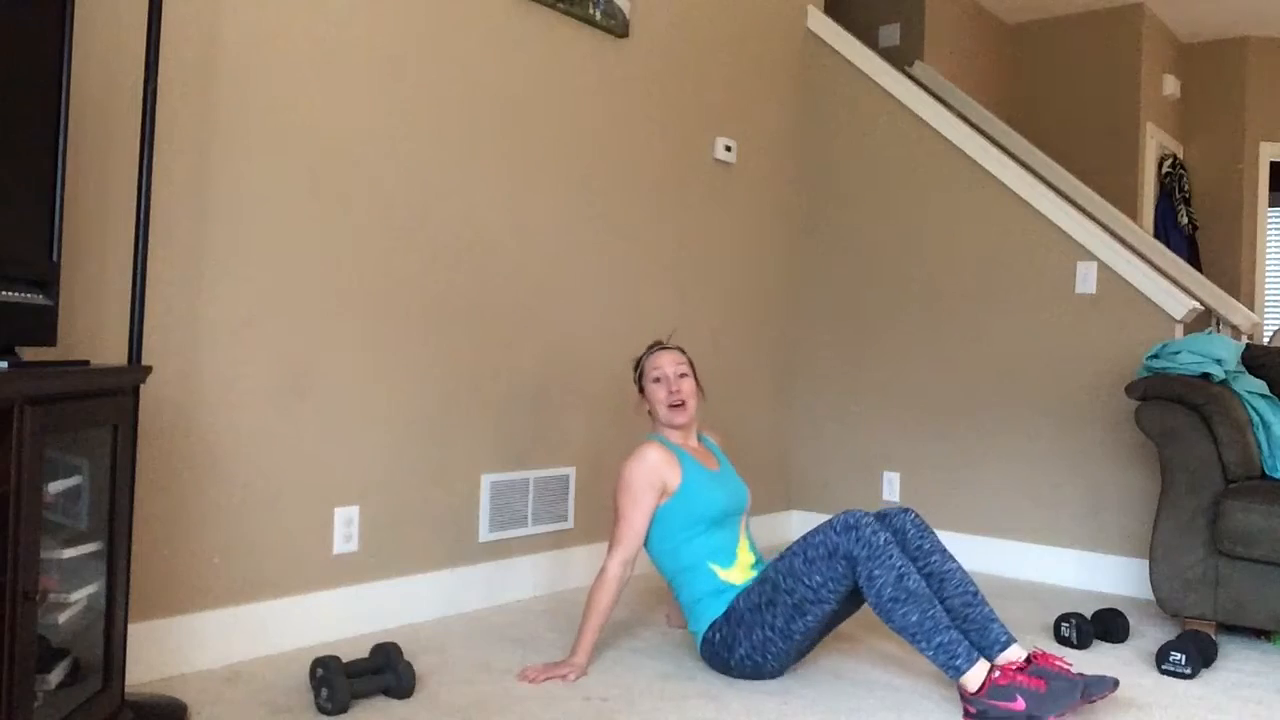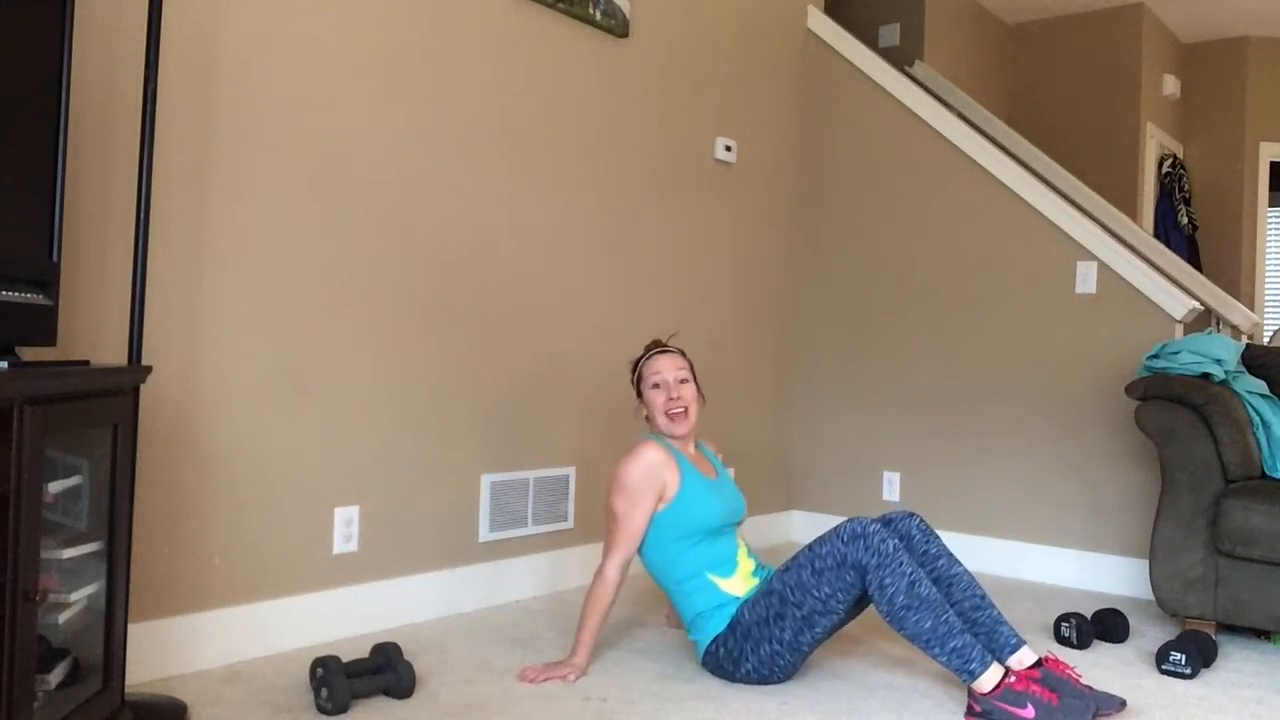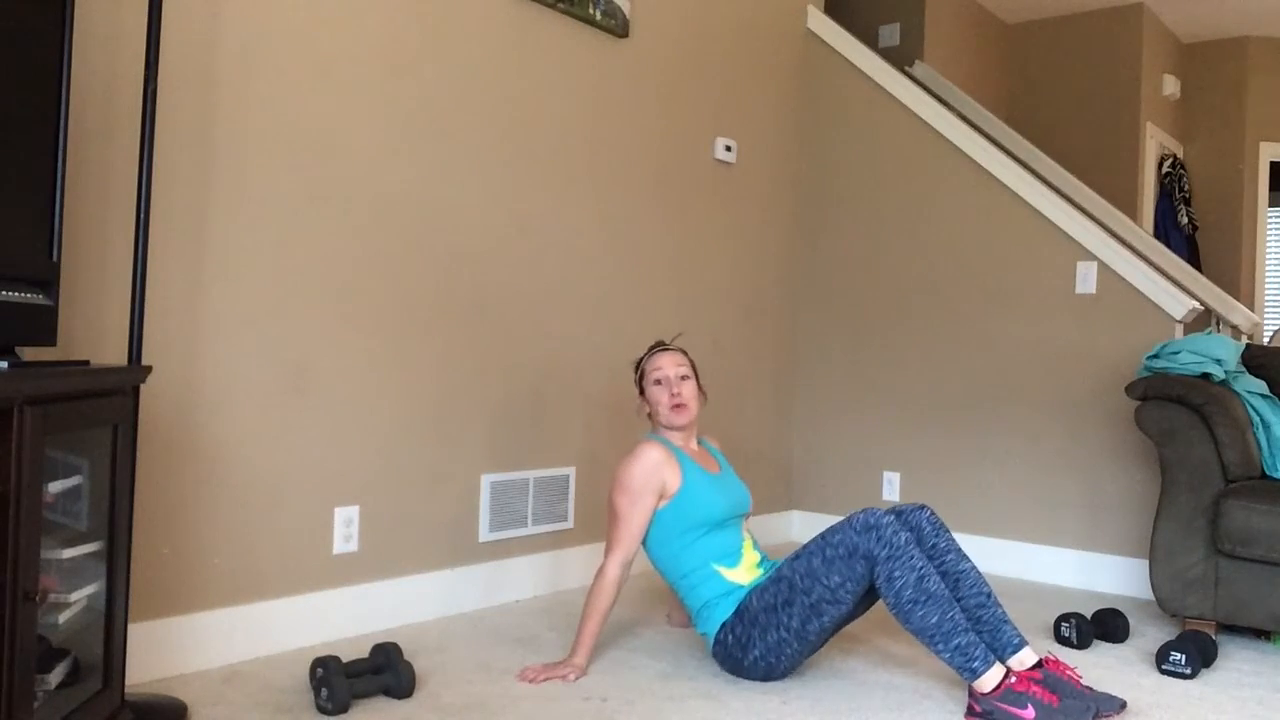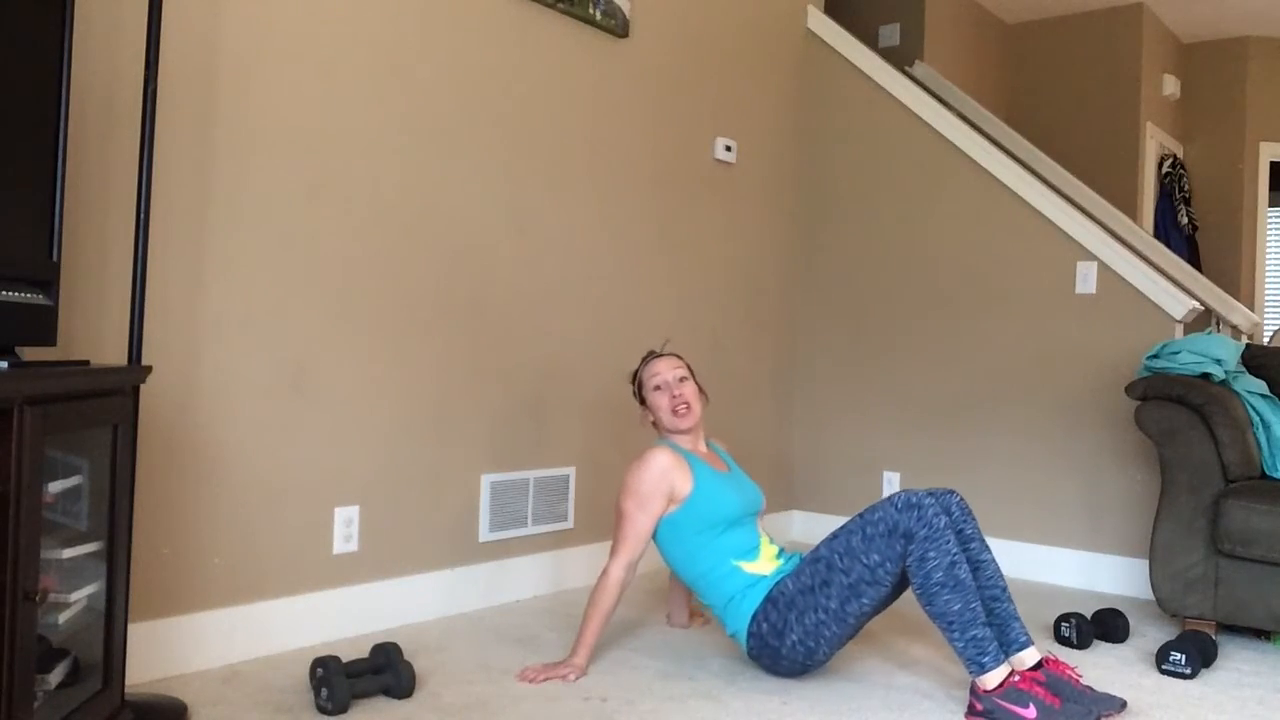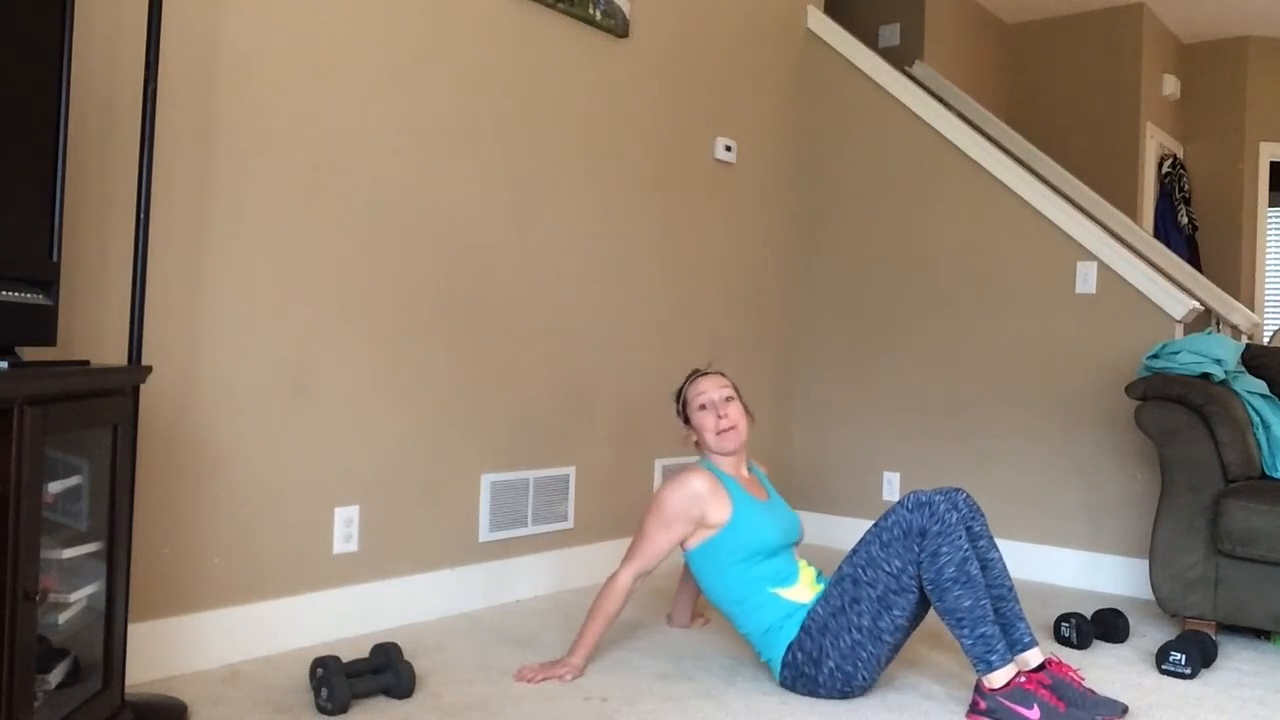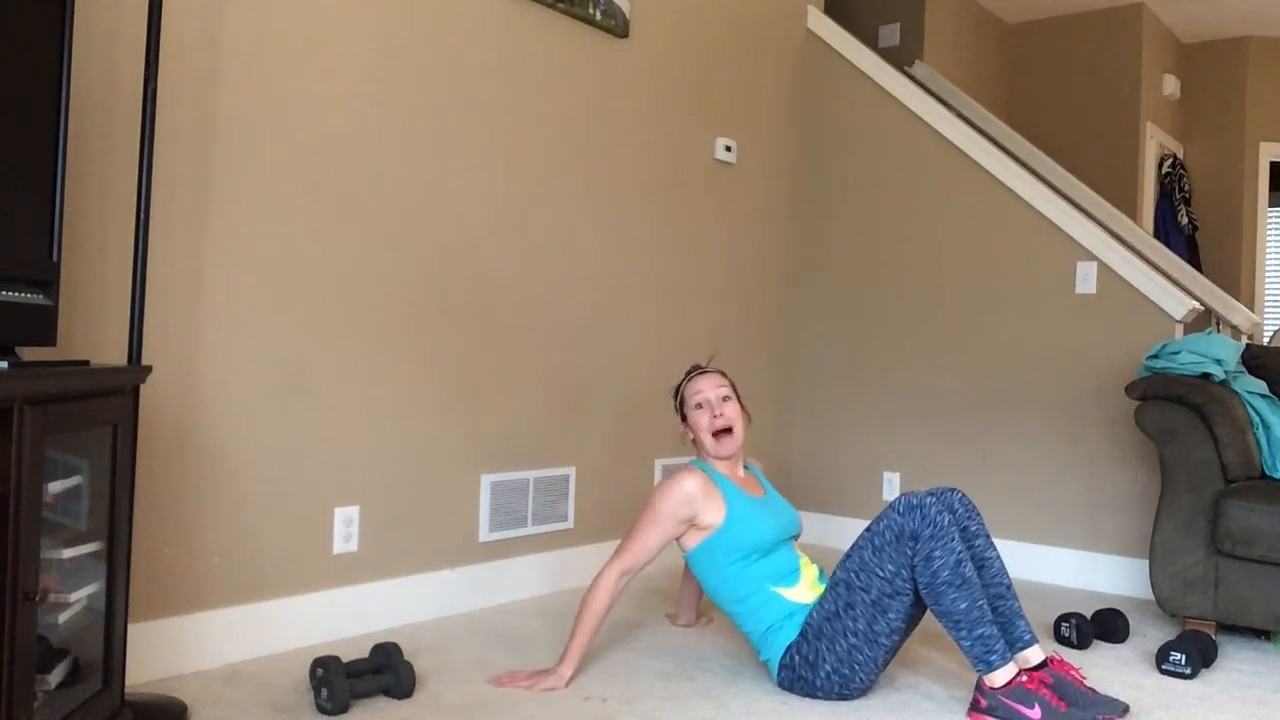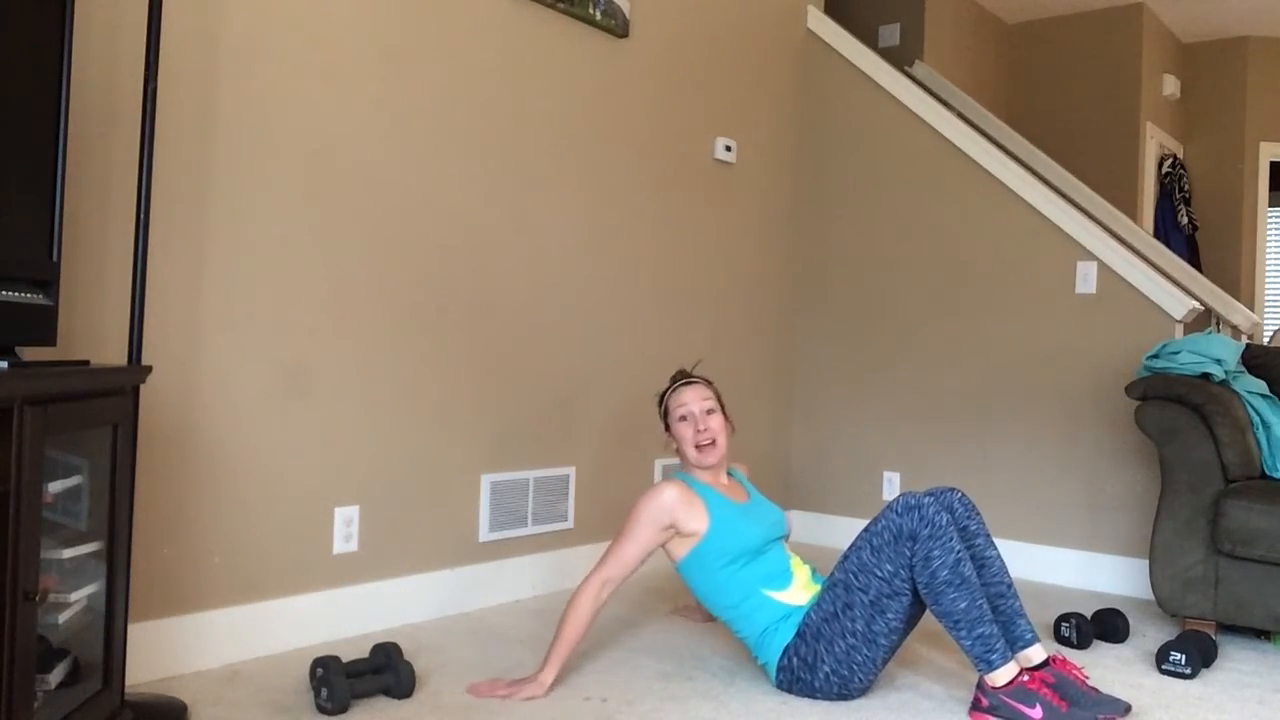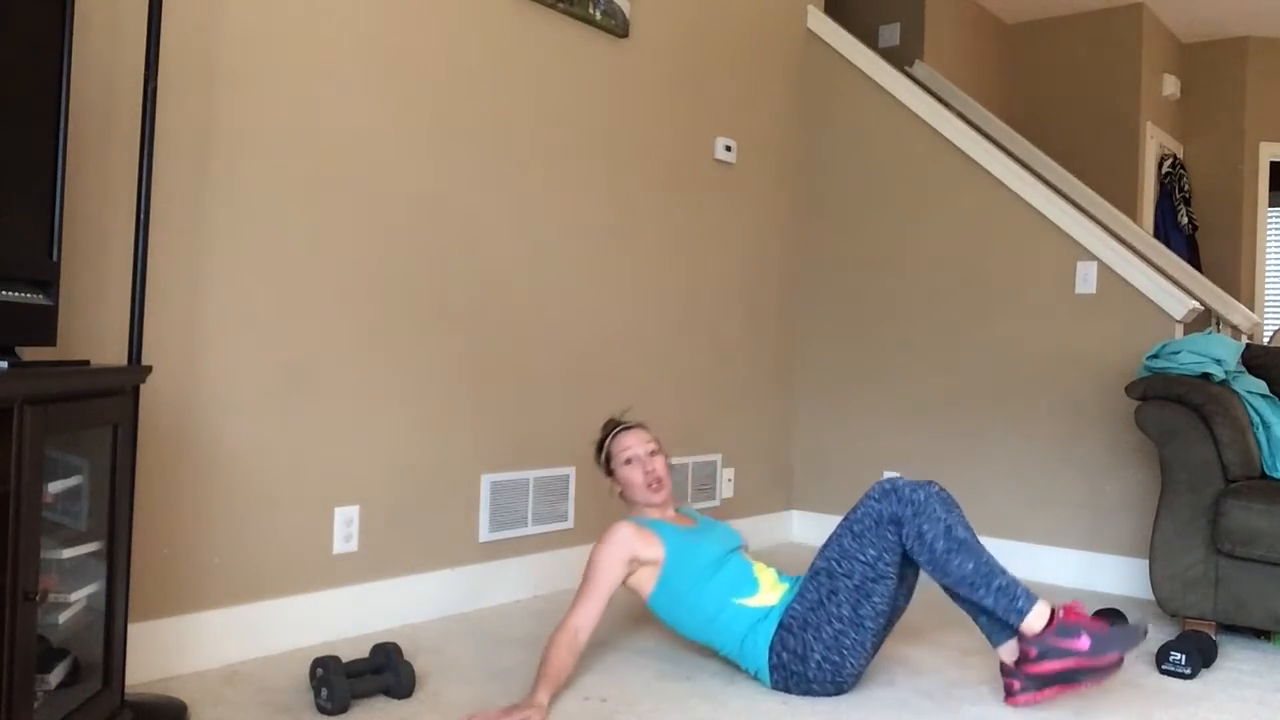
dt=0.5s
person 1, frame 1
left shoulder: (709, 445)
right shoulder: (650, 461)
right elbow: (618, 561)
right wrist: (578, 659)
left hip: (768, 616)
right hip: (734, 635)
left knee: (900, 523)
right knee: (853, 532)
left ankle: (1012, 659)
person 1, frame 2
left shoulder: (707, 455)
right shoulder: (646, 463)
right elbow: (612, 567)
right wrist: (576, 660)
left hip: (767, 609)
right hip: (738, 644)
left knee: (905, 528)
right knee: (863, 541)
left ankle: (1021, 663)
person 1, frame 3
left shoulder: (710, 450)
right shoulder: (649, 462)
right elbow: (615, 562)
left wrist: (688, 604)
right wrist: (578, 659)
left hip: (776, 611)
right hip: (746, 636)
left knee: (917, 519)
right knee: (876, 532)
left ankle: (1023, 663)
person 1, frame 4
left shoulder: (715, 453)
right shoulder: (658, 466)
right elbow: (620, 565)
left wrist: (681, 610)
right wrist: (577, 660)
left hip: (797, 601)
right hip: (777, 627)
left knee: (945, 506)
right knee: (914, 514)
left ankle: (1023, 661)
person 1, frame 5
left shoulder: (754, 475)
right shoulder: (693, 488)
right elbow: (628, 572)
left wrist: (683, 613)
right wrist: (575, 659)
left hip: (833, 626)
right hip: (814, 656)
left knee: (954, 504)
right knee: (927, 513)
left ankle: (1030, 663)
person 1, frame 6
left shoulder: (752, 473)
right shoulder: (689, 487)
right elbow: (616, 571)
left wrist: (685, 613)
left hip: (837, 629)
right hip: (812, 658)
left knee: (949, 505)
right knee: (918, 515)
left ankle: (1032, 662)
person 1, frame 7
left shoulder: (737, 480)
right shoulder: (671, 498)
right elbow: (600, 582)
left hip: (830, 625)
right hip: (811, 659)
left knee: (949, 504)
right knee: (917, 515)
left ankle: (1032, 660)
person 1, frame 8
left shoulder: (694, 521)
right shoulder: (627, 538)
right elbow: (576, 625)
left hip: (809, 622)
right hip: (797, 655)
left knee: (924, 496)
right knee: (894, 499)
left ankle: (1021, 652)
right ankle: (1037, 623)
